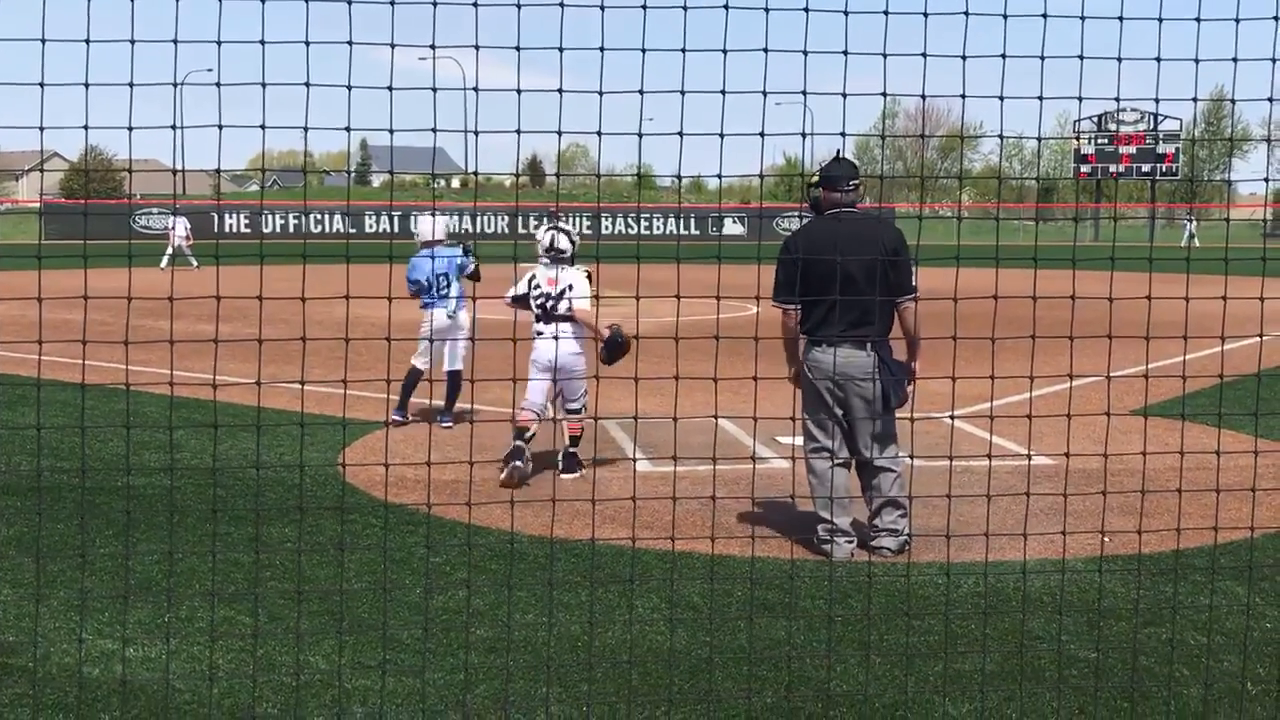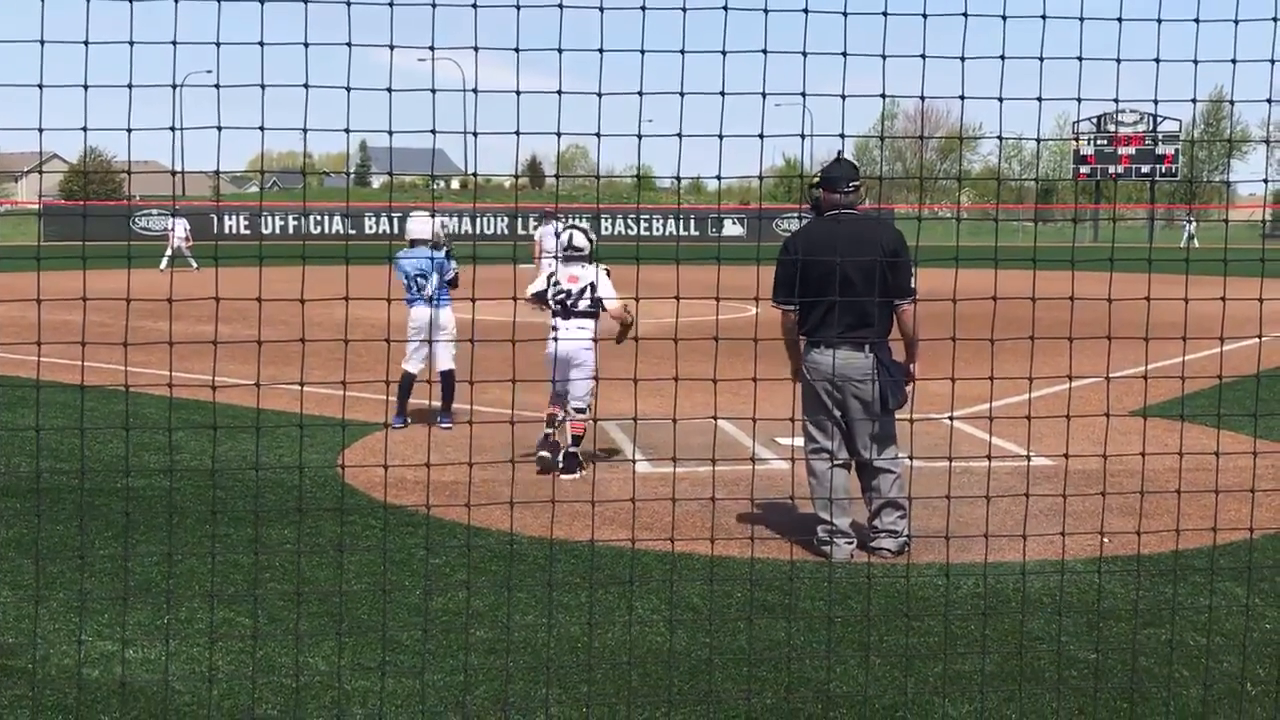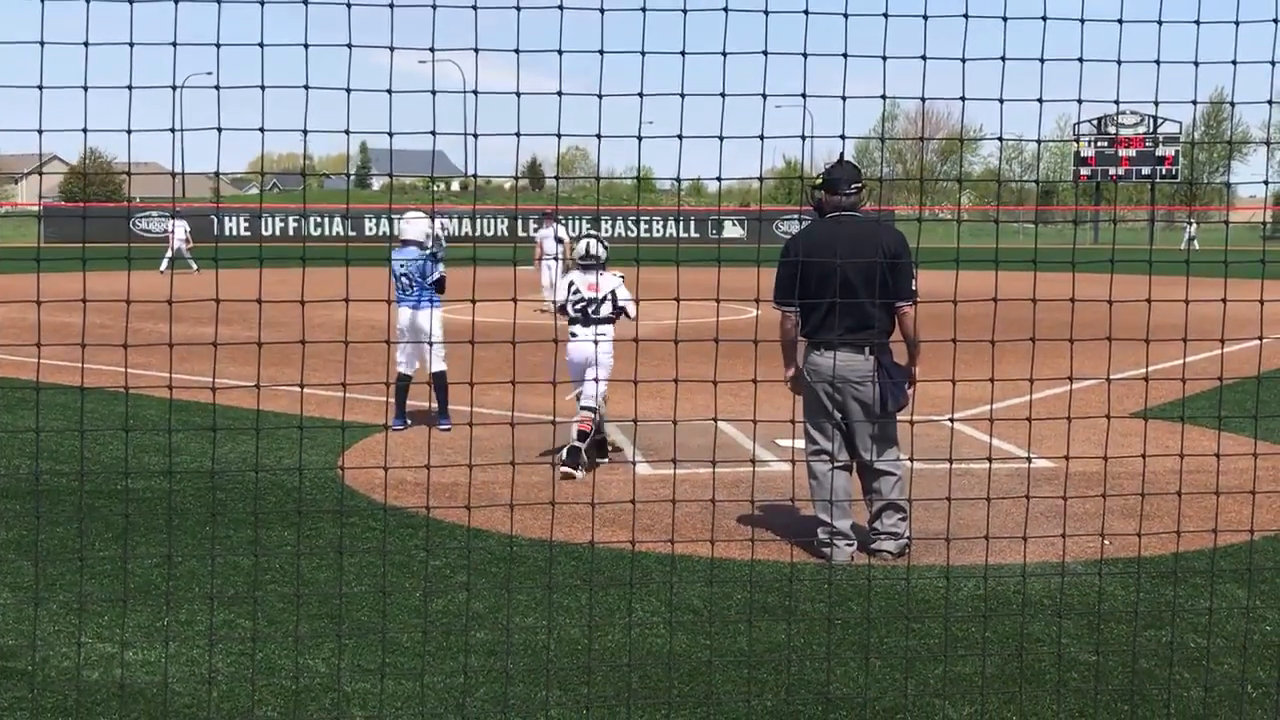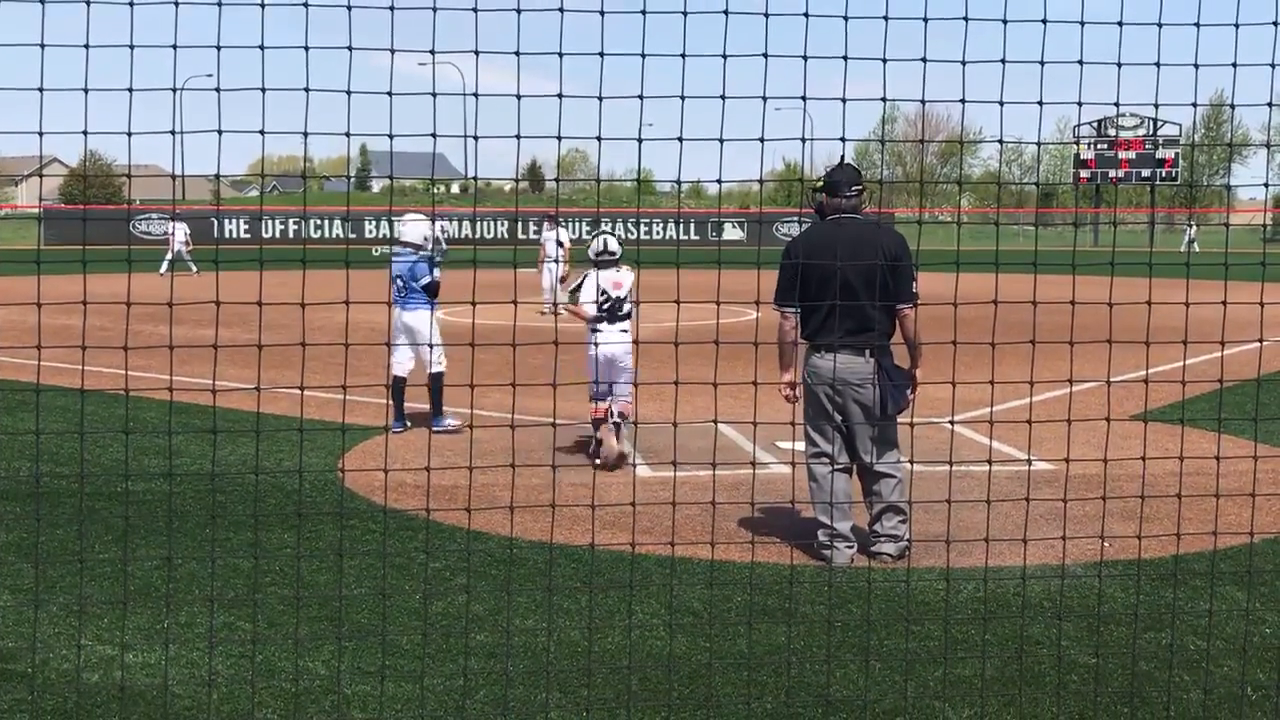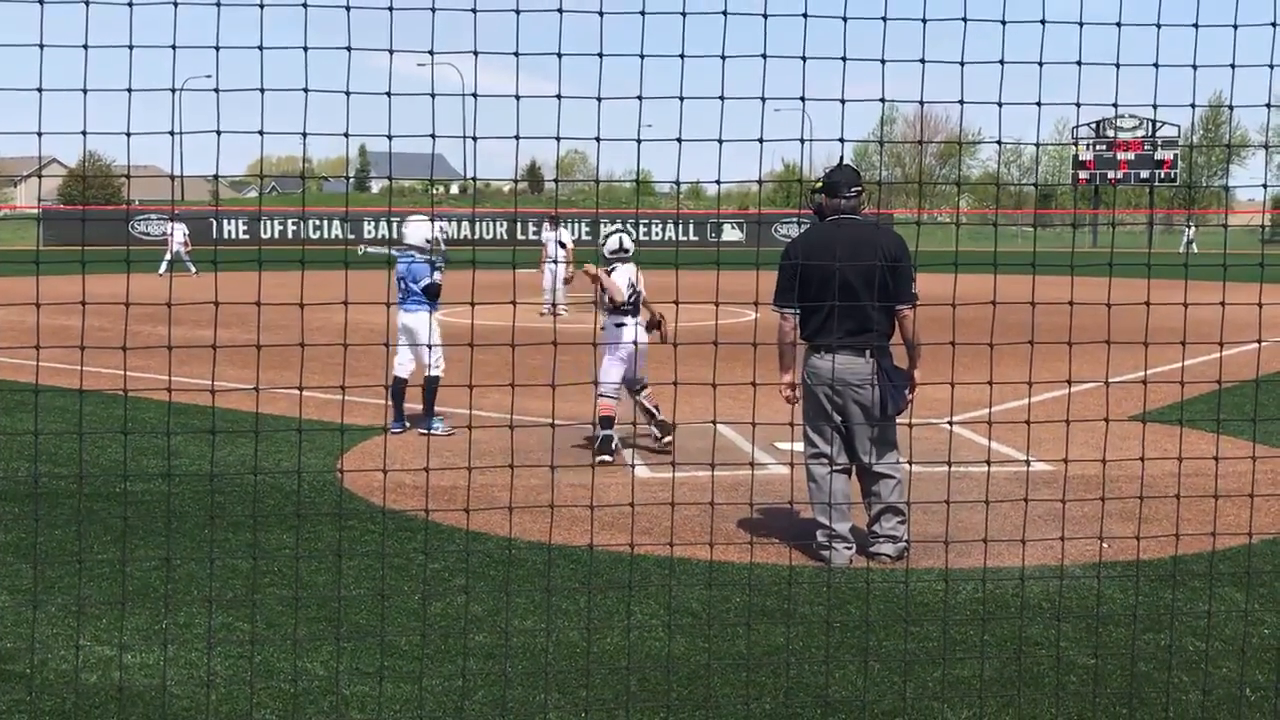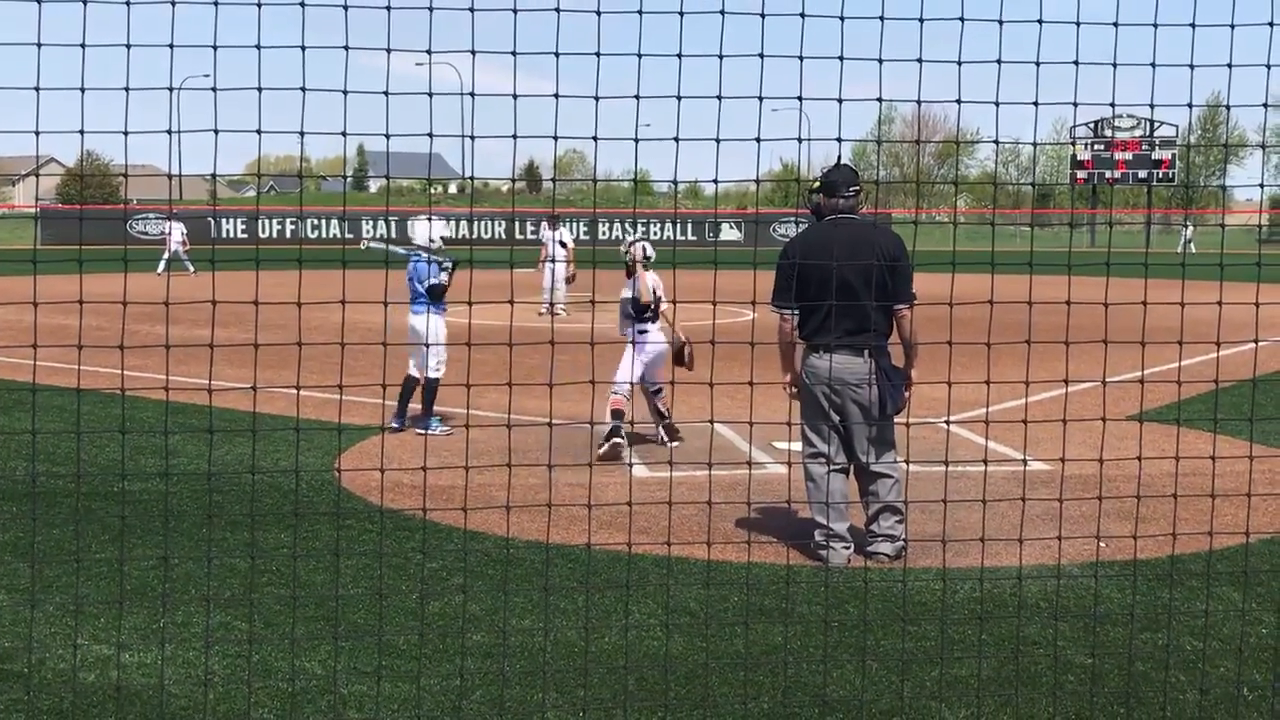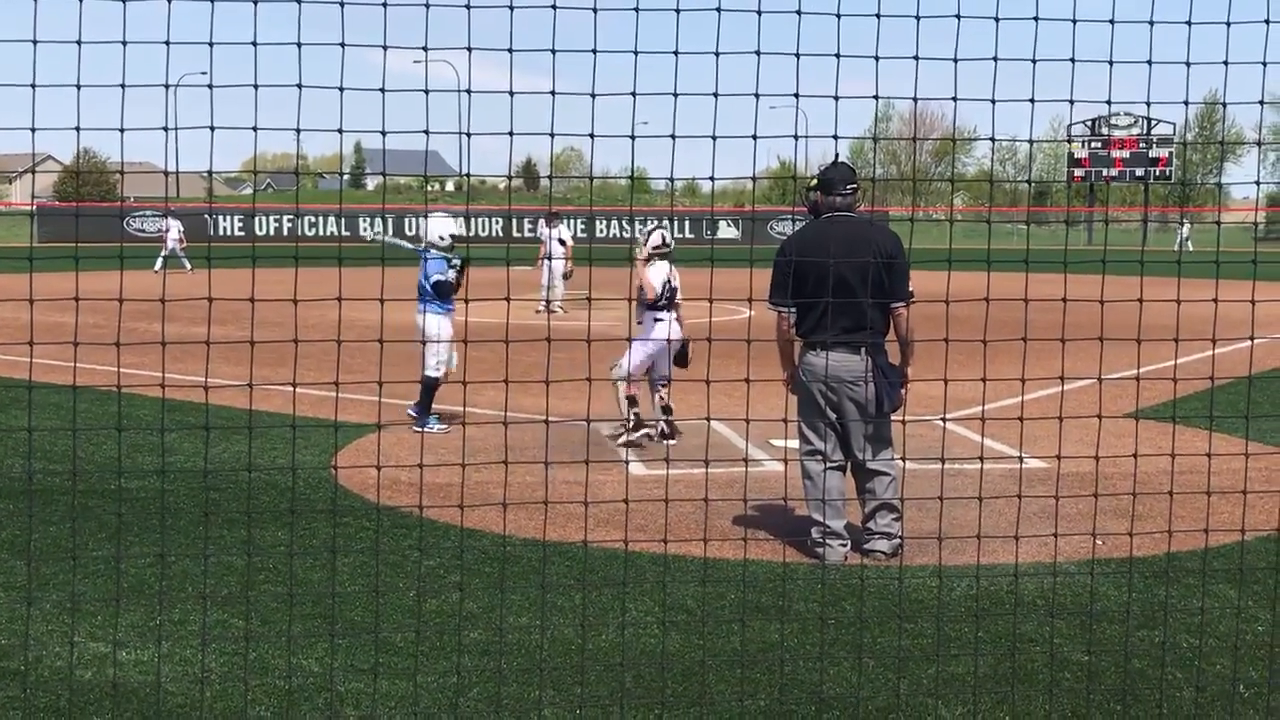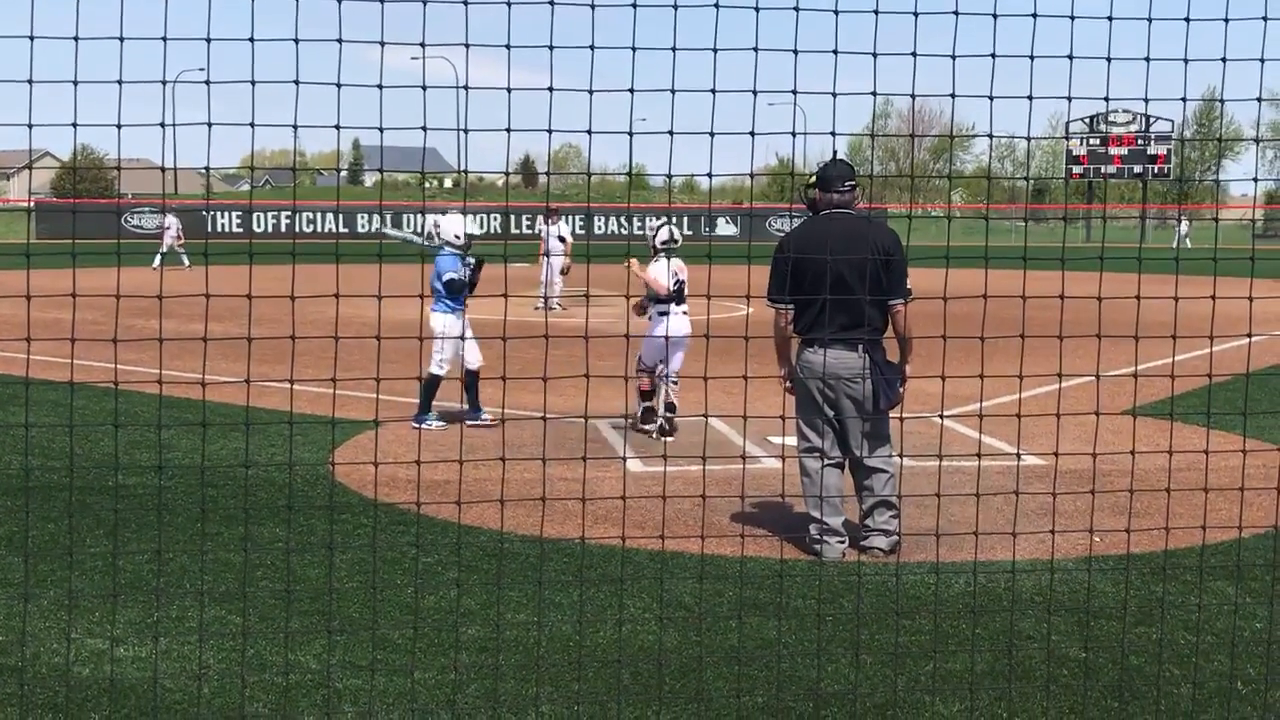
dt=0.2s
person 1, frame 1
left shoulder: (799, 241)
right shoulder: (887, 234)
left elbow: (789, 313)
right elbow: (905, 305)
left wrist: (794, 362)
right wrist: (913, 355)
left hip: (820, 357)
right hip: (871, 357)
left knee: (826, 452)
right knee: (880, 450)
left ankle: (836, 537)
right ankle: (889, 533)
person 1, frame 2
left shoulder: (799, 242)
right shoulder: (887, 236)
left elbow: (789, 314)
right elbow: (904, 307)
left wrist: (796, 360)
right wrist: (911, 358)
left hip: (819, 359)
right hip: (870, 358)
left knee: (825, 453)
right knee: (880, 451)
left ankle: (836, 539)
right ankle: (889, 534)
person 1, frame 3
left shoulder: (800, 243)
right shoulder: (889, 238)
left elbow: (789, 316)
right elbow: (905, 309)
left wrist: (791, 365)
right wrist: (913, 360)
left hip: (820, 361)
right hip: (871, 360)
left knee: (826, 455)
right knee: (881, 453)
left ankle: (836, 541)
right ankle: (889, 537)
person 1, frame 4
left shoulder: (801, 245)
right shoulder: (890, 241)
left elbow: (789, 317)
right elbow: (905, 311)
left wrist: (786, 370)
right wrist: (915, 363)
left hip: (820, 363)
right hip: (872, 363)
left knee: (826, 457)
right knee: (882, 455)
left ankle: (836, 543)
right ankle: (890, 539)
person 1, frame 5
left shoulder: (801, 246)
right shoulder: (888, 241)
left elbow: (788, 318)
right elbow: (905, 312)
left wrist: (787, 370)
right wrist: (914, 363)
left hip: (820, 364)
right hip: (871, 363)
left knee: (825, 458)
right knee: (881, 456)
left ankle: (835, 545)
right ankle: (888, 539)
person 1, frame 6
left shoulder: (799, 246)
right shoulder: (887, 241)
left elbow: (787, 319)
right elbow: (903, 312)
left wrist: (789, 369)
right wrist: (910, 363)
left hip: (818, 364)
right hip: (870, 363)
left knee: (824, 458)
right knee: (879, 456)
left ankle: (833, 544)
right ankle: (886, 539)
person 1, frame 7
left shoulder: (796, 244)
right shoulder: (884, 239)
left elbow: (785, 317)
right elbow: (899, 310)
left wrist: (789, 365)
right wrist: (906, 361)
left hip: (815, 361)
right hip: (867, 361)
left knee: (821, 455)
right knee: (876, 453)
left ankle: (830, 542)
right ankle: (882, 537)
person 1, frame 8
left shoulder: (794, 241)
right shoulder: (883, 236)
left elbow: (783, 314)
right elbow: (898, 307)
left wrist: (784, 363)
right wrist: (905, 358)
left hip: (813, 358)
right hip: (865, 358)
left knee: (819, 452)
right knee: (874, 450)
left ankle: (828, 538)
right ankle: (880, 533)
person 2, frame 1
left shoulder: (535, 274)
right shoulder: (577, 276)
left elbow: (509, 300)
right elbow: (581, 313)
right wrist: (601, 333)
left hip: (541, 347)
right hip: (571, 348)
left knee: (531, 405)
right knee: (574, 406)
left ankle: (518, 454)
right ankle: (570, 460)
person 2, frame 2
left shoulder: (554, 271)
right shoulder: (597, 274)
left elbow: (530, 296)
right elbow: (615, 311)
left wrist: (551, 304)
right wrist: (628, 319)
left hip: (556, 341)
right hip: (583, 344)
left knee: (558, 396)
right knee: (580, 404)
left ankle: (548, 444)
right ankle: (570, 460)
person 2, frame 3
left shoulder: (570, 279)
right shoulder: (614, 281)
left elbow: (558, 309)
right elbow: (633, 313)
left wrist: (573, 313)
left hip: (574, 347)
right hip: (602, 348)
left knee: (587, 399)
right knee: (590, 403)
left ankle: (598, 446)
right ankle: (573, 456)
person 2, frame 4
left shoulder: (591, 278)
right shoulder: (628, 275)
left elbow: (587, 315)
left wrist: (571, 307)
left hip: (598, 343)
right hip: (623, 343)
left knee: (599, 395)
right knee: (622, 395)
left ankle: (601, 447)
right ankle: (613, 431)
person 2, frame 5
left shoulder: (617, 272)
right shoulder: (632, 269)
left elbow: (620, 298)
right elbow: (642, 298)
left wrist: (599, 277)
right wrist: (655, 313)
left hip: (618, 338)
right hip: (637, 336)
left knee: (607, 390)
right knee: (637, 385)
left ankle: (606, 444)
right ankle: (661, 427)
person 2, frame 6
left shoulder: (641, 279)
right shoulder: (652, 278)
left elbow: (645, 299)
right elbow: (664, 307)
left wrist: (638, 268)
right wrist: (678, 334)
left hip: (640, 343)
right hip: (657, 340)
left knee: (620, 390)
right knee: (653, 387)
left ankle: (615, 433)
right ankle: (668, 432)
person 2, frame 7
left shoulder: (653, 268)
right shoulder: (671, 269)
left elbow: (650, 295)
left wrist: (640, 266)
right wrist: (681, 330)
left hip: (652, 331)
right hip: (670, 331)
left knee: (623, 374)
right knee: (660, 380)
left ankle: (634, 423)
right ankle: (666, 428)
person 2, frame 8
left shoulder: (658, 264)
right shoulder: (680, 264)
left elbow: (663, 290)
left wrist: (640, 273)
left hip: (662, 325)
right hip: (683, 325)
left knee: (644, 368)
right knee: (670, 376)
left ankle: (647, 417)
right ankle: (666, 425)
person 3, frame 1
left shoulder: (416, 261)
right shoulder: (456, 253)
left elbow: (414, 293)
right elbow: (476, 276)
right wrist: (468, 254)
left hip: (434, 315)
right hip: (459, 314)
left knee: (419, 362)
right knee: (455, 366)
left ankle: (401, 410)
right ankle: (447, 413)
person 3, frame 2
left shoulder: (400, 258)
right shoulder: (439, 256)
right elbow: (454, 283)
right wrist: (449, 259)
left hip: (417, 313)
right hip: (443, 313)
left knee: (411, 365)
right knee: (446, 365)
left ankle: (400, 415)
right ankle: (445, 415)
person 3, frame 3
left shoulder: (394, 256)
right shoulder: (424, 257)
right elbow: (440, 288)
right wrist: (438, 262)
left hip: (404, 313)
right hip: (428, 314)
left knee: (404, 367)
right knee: (437, 365)
left ankle: (399, 417)
right ankle: (443, 417)
person 3, frame 4
left shoulder: (395, 258)
right shoulder: (419, 260)
right elbow: (433, 291)
left wrist: (430, 264)
right wrist: (435, 268)
left hip: (400, 314)
right hip: (421, 315)
left knee: (399, 368)
right knee: (436, 365)
left ankle: (399, 420)
right ankle: (438, 418)
person 3, frame 5
left shoulder: (402, 260)
right shoulder: (420, 263)
right elbow: (433, 293)
left wrist: (434, 268)
right wrist: (437, 271)
left hip: (404, 316)
right hip: (422, 317)
left knee: (401, 369)
right knee: (434, 368)
left ankle: (398, 420)
right ankle: (428, 420)
person 3, frame 6
left shoulder: (417, 260)
right shoulder: (427, 263)
right elbow: (437, 293)
left wrist: (447, 271)
right wrist: (445, 272)
left hip: (416, 317)
right hip: (430, 319)
left knee: (415, 369)
right knee: (434, 370)
left ankle: (399, 417)
right ankle: (426, 420)
person 3, frame 7
left shoulder: (439, 259)
right shoulder: (435, 261)
left elbow: (450, 289)
right elbow: (444, 291)
left wrist: (459, 271)
right wrist: (453, 270)
left hip: (437, 316)
right hip: (437, 317)
left knee: (444, 365)
right knee: (435, 367)
left ankle: (420, 407)
right ankle: (424, 419)
person 3, frame 8
left shoulder: (456, 257)
right shoulder: (447, 259)
left elbow: (467, 289)
right elbow: (455, 288)
left wrist: (476, 270)
right wrist: (467, 268)
left hip: (457, 316)
right hip: (446, 317)
left knee: (473, 362)
right knee: (439, 366)
left ankle: (475, 412)
right ankle: (422, 415)
